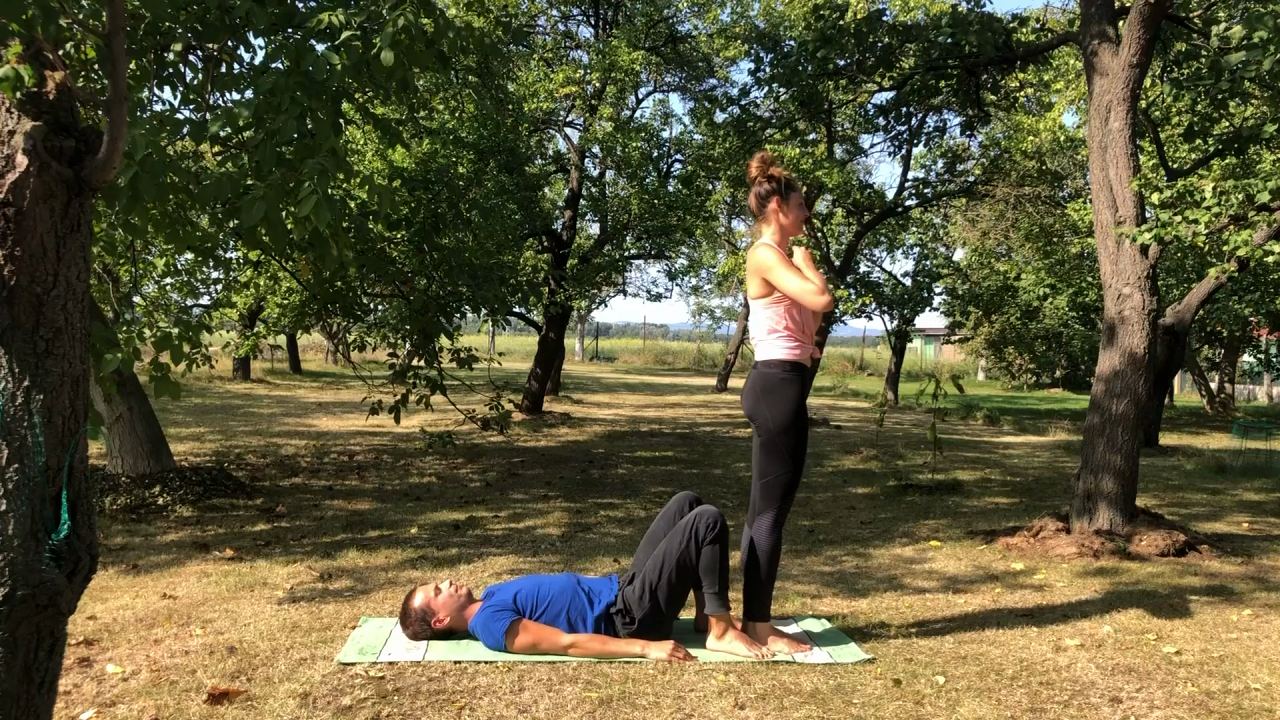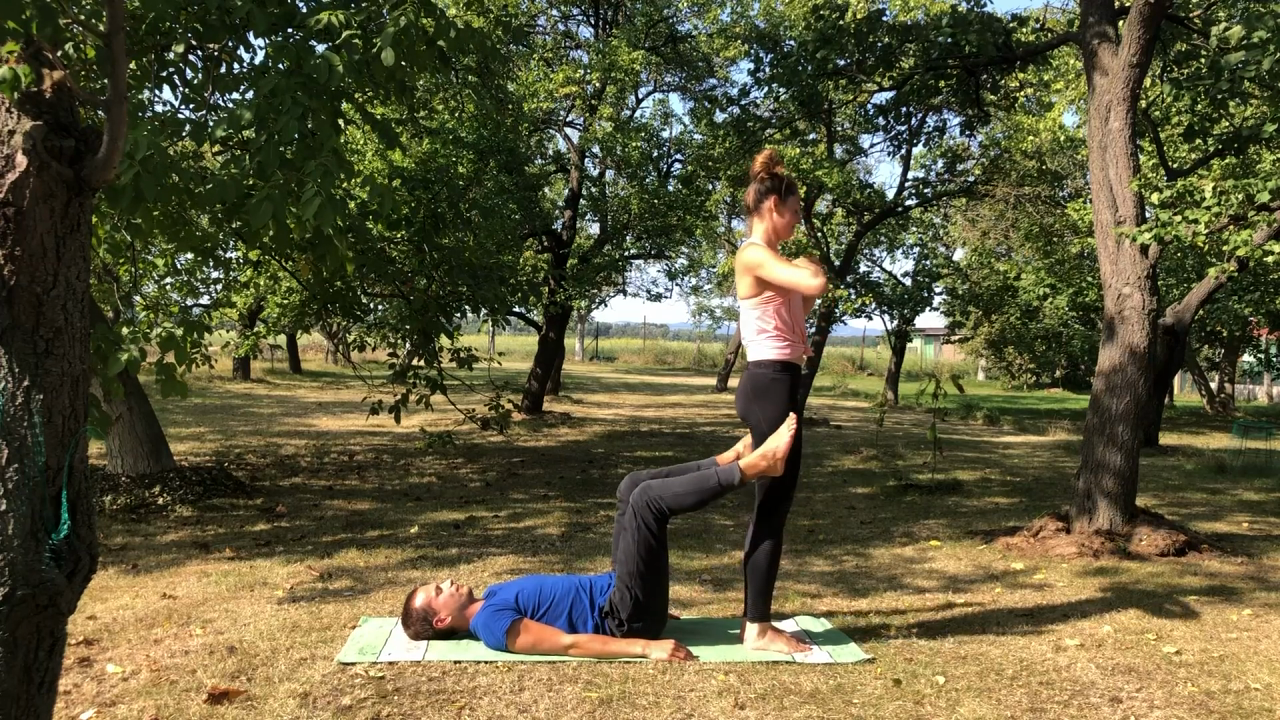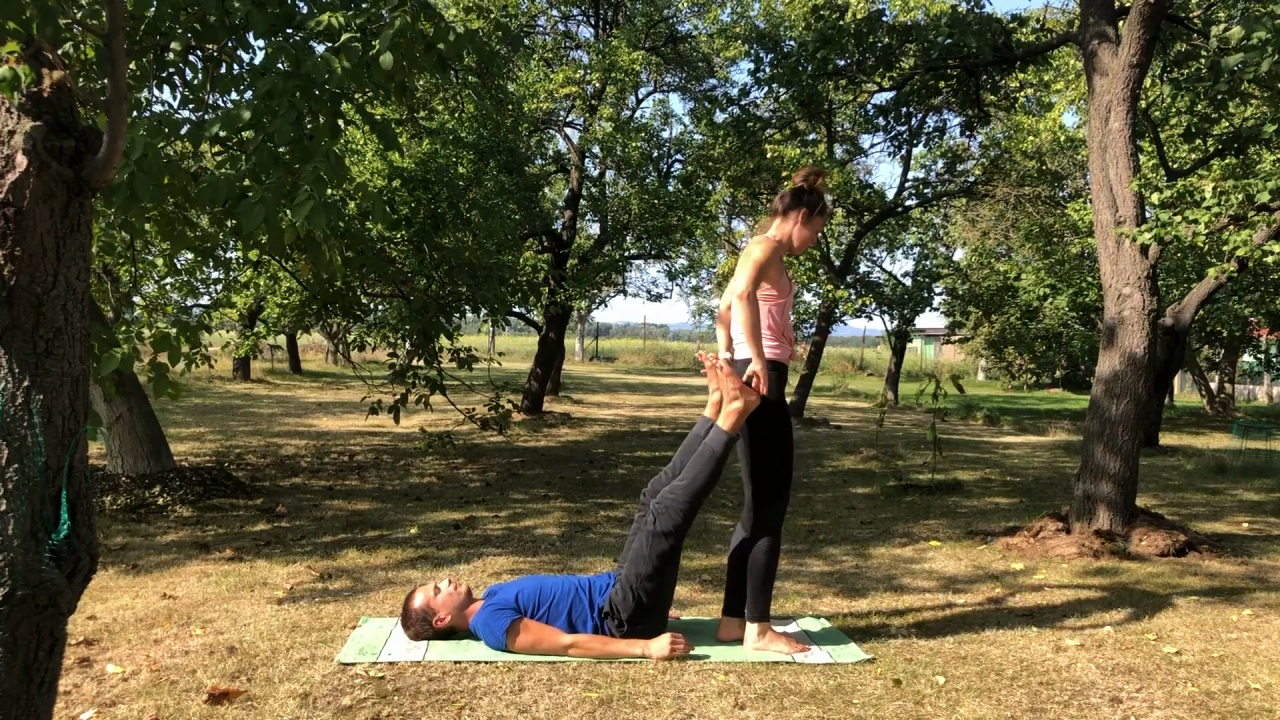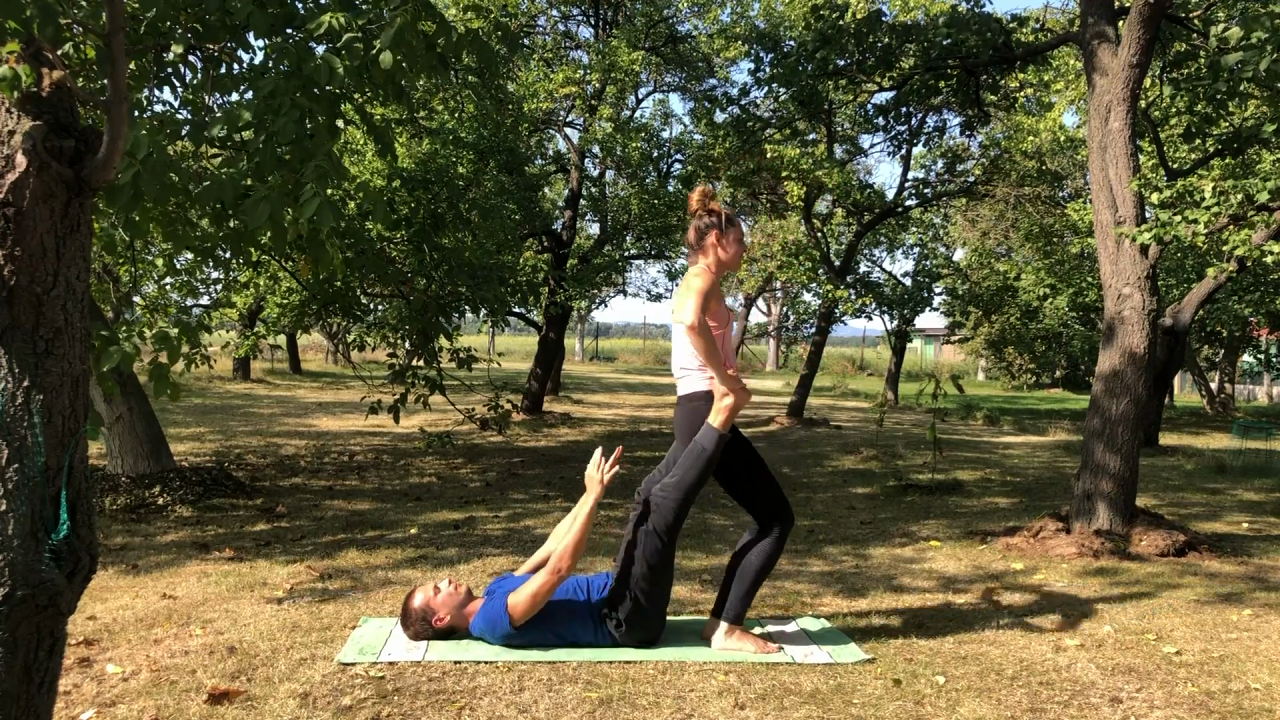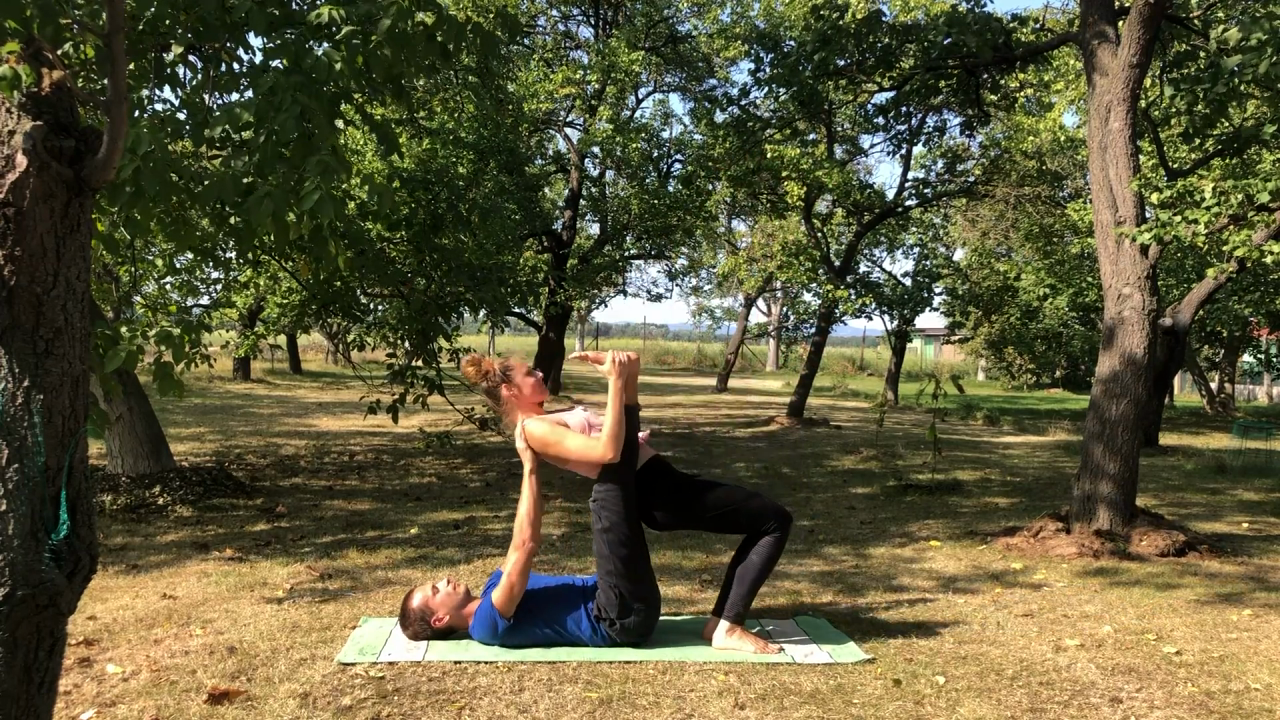
dt=1s
person 1, frame 1
left shoulder: (779, 257)
right shoulder: (766, 254)
left elbow: (810, 318)
right elbow: (822, 300)
left wrist: (803, 264)
right wrist: (806, 261)
left hip: (780, 383)
right hip: (779, 384)
left knee: (766, 509)
right knee: (771, 510)
left ankle: (755, 619)
right ankle: (758, 627)
person 1, frame 2
left shoulder: (768, 257)
right shoulder: (754, 254)
left elbow: (798, 309)
right elbow: (817, 284)
left wrist: (803, 274)
right wrist: (808, 267)
left hip: (774, 383)
right hip: (771, 384)
left knee: (769, 504)
right knee: (773, 505)
left ankle: (756, 618)
right ankle: (758, 628)
person 1, frame 3
left shoulder: (762, 253)
right shoulder: (766, 247)
left elbow: (725, 308)
right elbow: (741, 295)
left wrist: (729, 362)
right wrist: (757, 363)
left hip: (755, 383)
right hip: (760, 383)
left knee: (762, 505)
right knee: (768, 506)
left ankle: (733, 618)
right ankle: (757, 627)
person 1, frame 4
left shoulder: (697, 281)
right shoulder: (703, 276)
right elbow: (690, 321)
right wrist: (724, 377)
left hip: (696, 411)
right hip: (707, 409)
left knee: (769, 516)
right knee: (776, 517)
left ankle: (723, 619)
right ankle: (727, 628)
person 1, frame 5
left shoulder: (542, 419)
right shoulder: (536, 429)
right wrist: (620, 388)
left hip: (650, 475)
right hip: (652, 485)
left knee: (762, 519)
right knee: (774, 520)
left ankle: (723, 620)
right ankle: (728, 627)
person 2, frame 1
left shoulder: (490, 597)
right shoulder: (490, 624)
right elbow: (568, 643)
right wrist: (646, 647)
left hip: (620, 588)
right hip: (630, 616)
left knee: (687, 503)
right knee: (707, 521)
left ankle: (707, 612)
right ankle: (720, 630)
person 2, frame 2
left shoulder: (493, 599)
right shoulder: (491, 624)
right elbow: (568, 643)
right wrist: (646, 647)
left hip: (611, 593)
right hip: (626, 618)
left knee: (633, 487)
right knee: (646, 498)
left ankle: (734, 460)
right ankle: (750, 468)
person 2, frame 3
left shoulder: (492, 599)
right shoulder: (491, 623)
right elbow: (569, 644)
right wrist: (645, 647)
left hip: (612, 591)
right hip: (624, 617)
left knee: (657, 495)
right knee: (665, 512)
left ankle: (718, 409)
right ankle: (731, 417)
person 2, frame 4
left shoulder: (497, 591)
right shoulder: (493, 619)
left elbow: (553, 545)
right elbow: (559, 566)
left wrist: (590, 491)
right wrist: (593, 496)
left hip: (613, 594)
right hip: (627, 618)
left knee: (652, 497)
right knee: (659, 509)
left ankle: (716, 407)
right ankle: (720, 415)
person 2, frame 5
left shoulder: (492, 594)
right shoulder: (489, 623)
left elbow: (525, 532)
right elbow: (525, 544)
left wrist: (531, 461)
right wrist: (529, 466)
left hip: (617, 610)
right hip: (623, 617)
left knee: (615, 493)
right knee: (609, 496)
left ankle: (624, 389)
right ankle: (620, 386)
